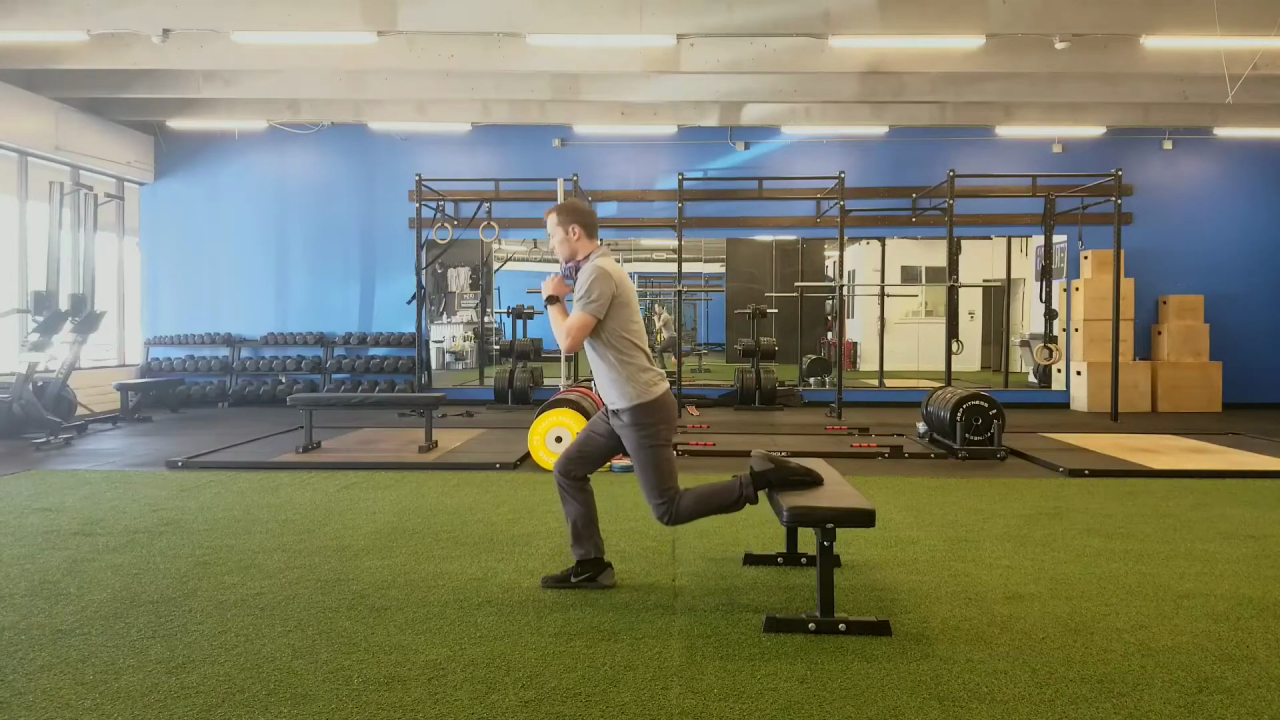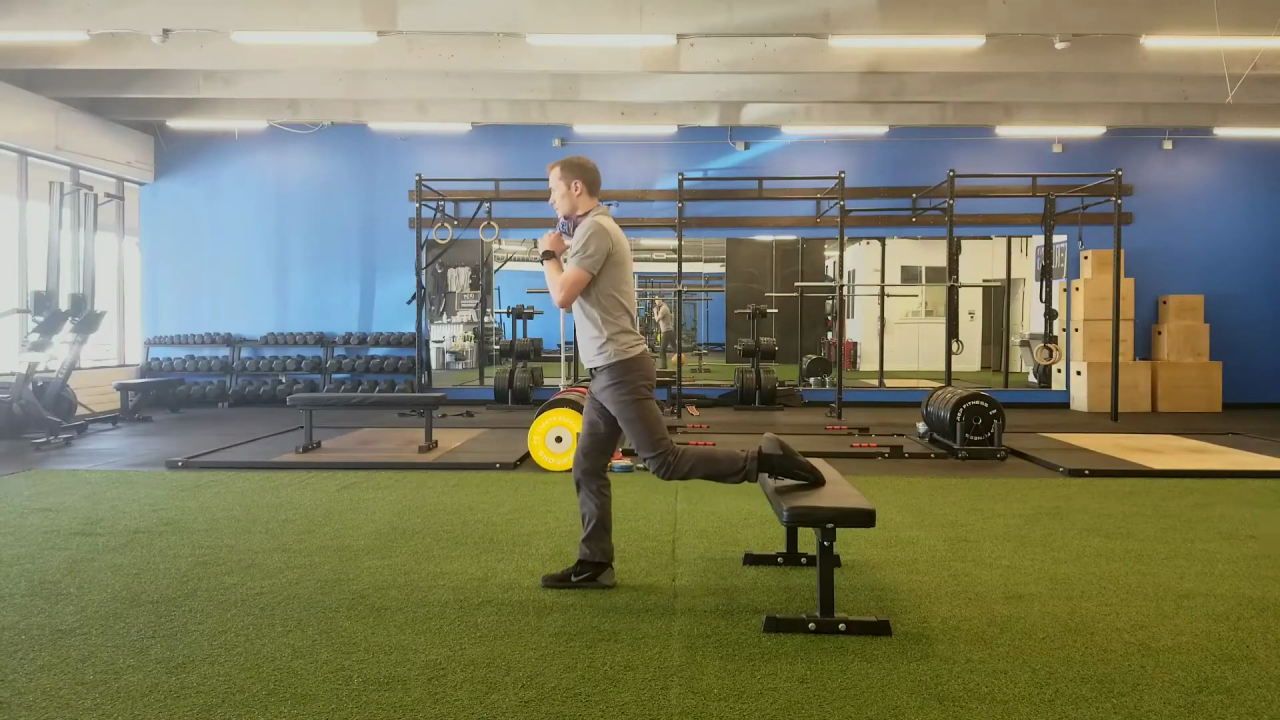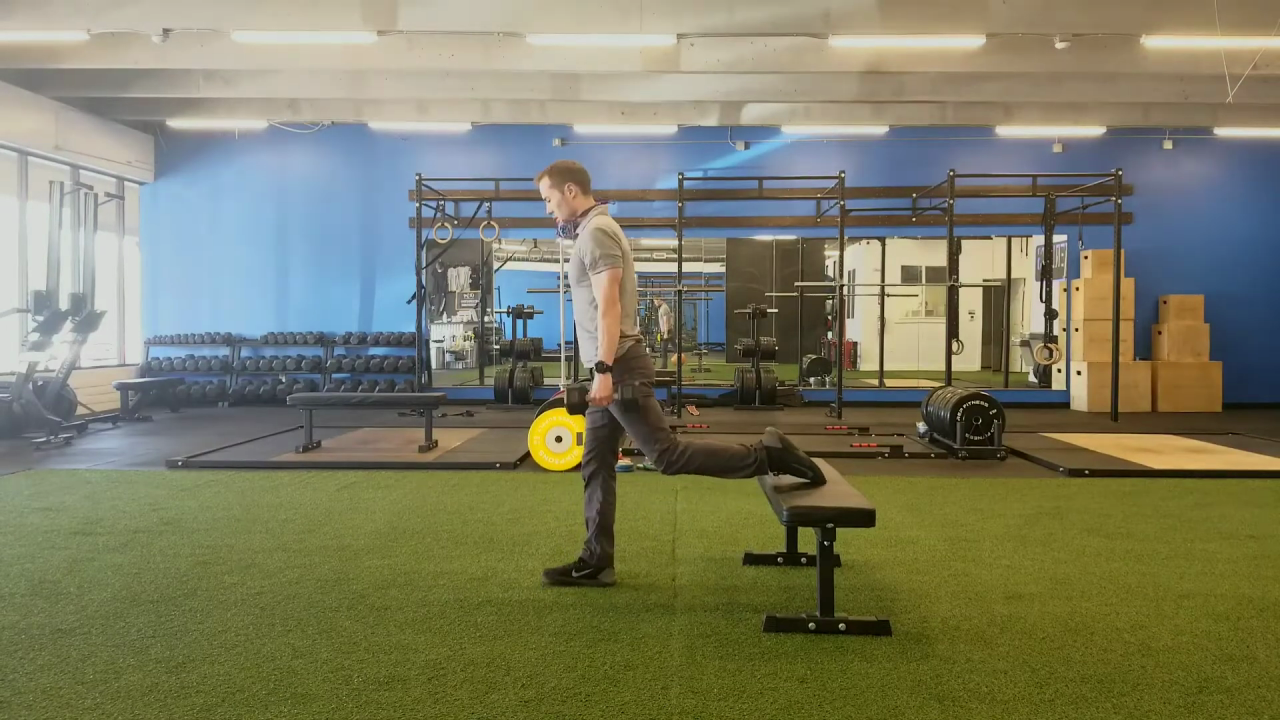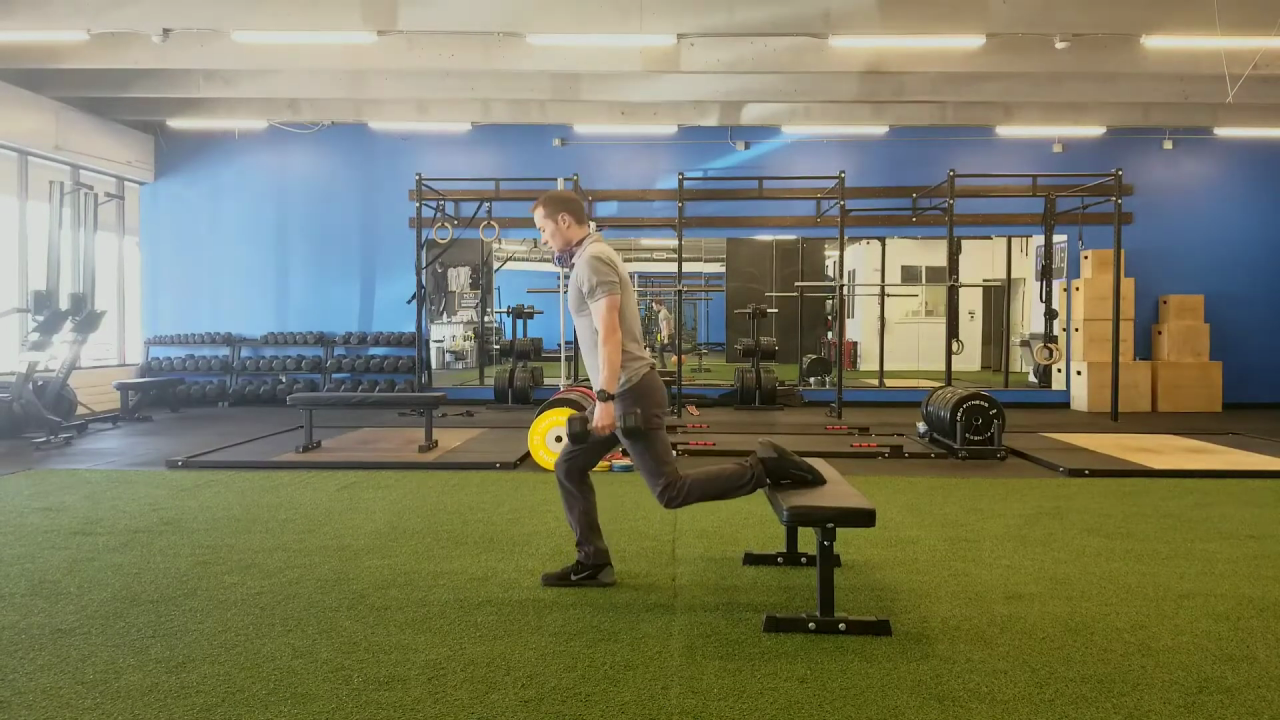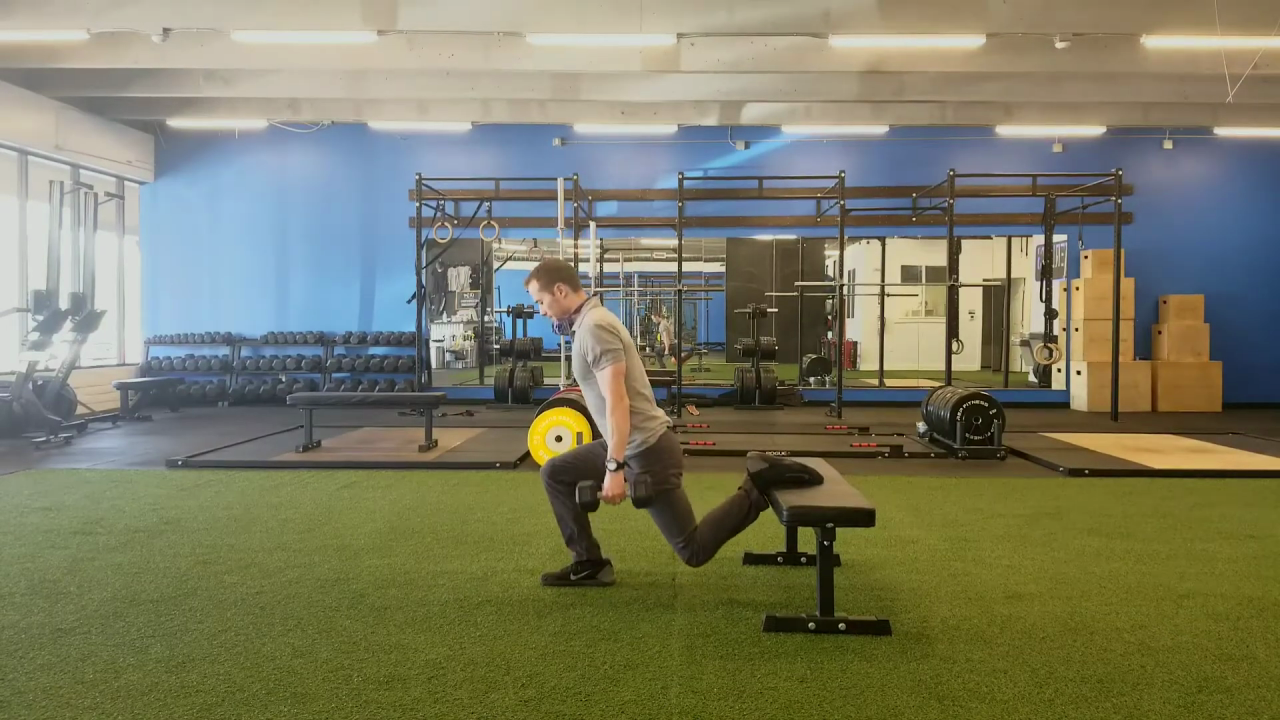
dt=0.5s
person 1, frame 1
left shoulder: (597, 272)
right shoulder: (596, 269)
left elbow: (569, 342)
right elbow: (579, 336)
left wrist: (552, 299)
right wrist: (564, 298)
left hip: (642, 408)
right hip: (621, 407)
left knee: (669, 508)
right knee: (568, 470)
left ankle: (758, 478)
right ankle: (591, 565)
person 1, frame 2
left shoulder: (594, 229)
right shoulder: (595, 228)
left elbow: (563, 296)
left wrist: (549, 255)
right wrist: (563, 254)
left hip: (620, 369)
right hip: (606, 371)
left knee: (665, 461)
right knee: (587, 468)
left ankle: (764, 459)
right ankle: (594, 565)
person 1, frame 3
left shoulder: (598, 231)
right shoulder: (594, 232)
left elbow: (610, 305)
left wrist: (605, 372)
left hip: (618, 366)
right hip: (609, 366)
left knee: (667, 453)
right knee: (596, 465)
left ankle: (767, 454)
right ankle: (595, 561)
person 1, frame 4
left shoulder: (592, 260)
right shoulder: (590, 258)
left elbow: (609, 334)
left wrist: (604, 398)
right wrist: (606, 397)
left hip: (631, 392)
right hip: (620, 391)
left knee: (670, 489)
right knee: (570, 467)
left ankle: (765, 466)
right ankle: (593, 564)
person 1, frame 5
left shoulder: (594, 327)
right shoulder: (591, 322)
left elbow: (617, 402)
left wrist: (614, 468)
right wrist: (613, 458)
left hip: (646, 450)
right hip: (631, 444)
left knee: (693, 549)
right knee: (556, 473)
left ankle: (759, 485)
right ankle: (589, 562)
